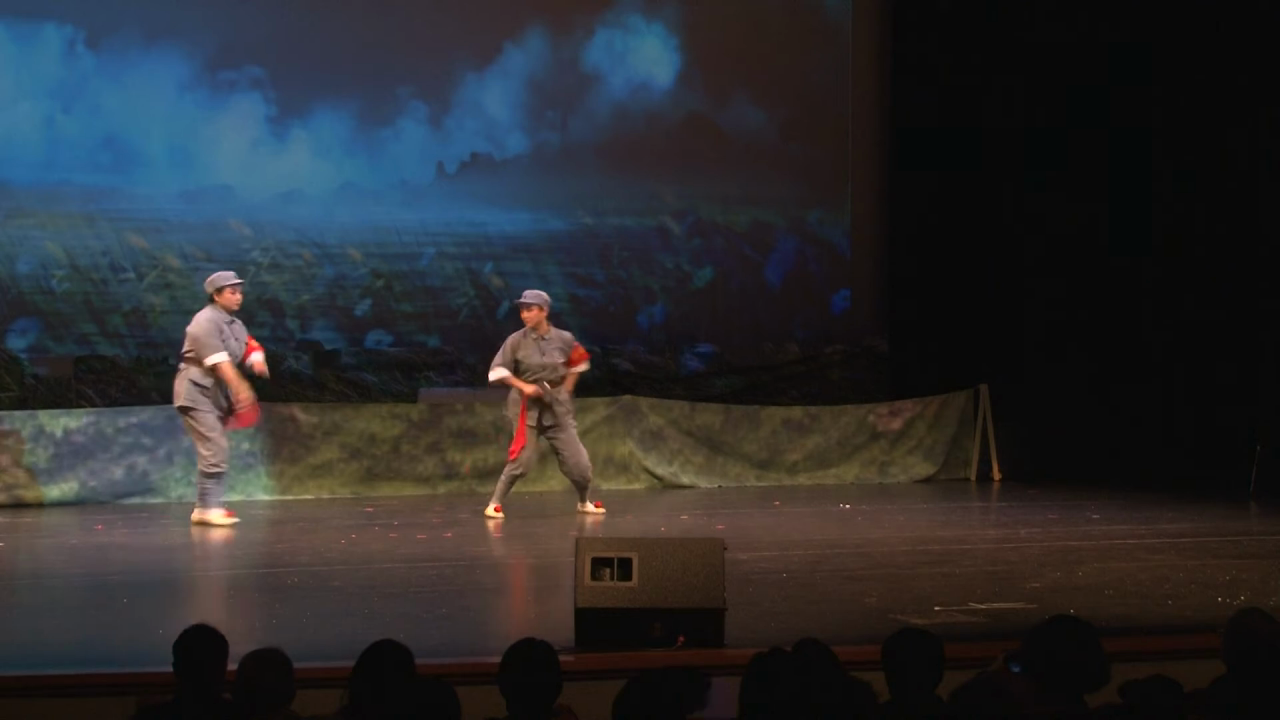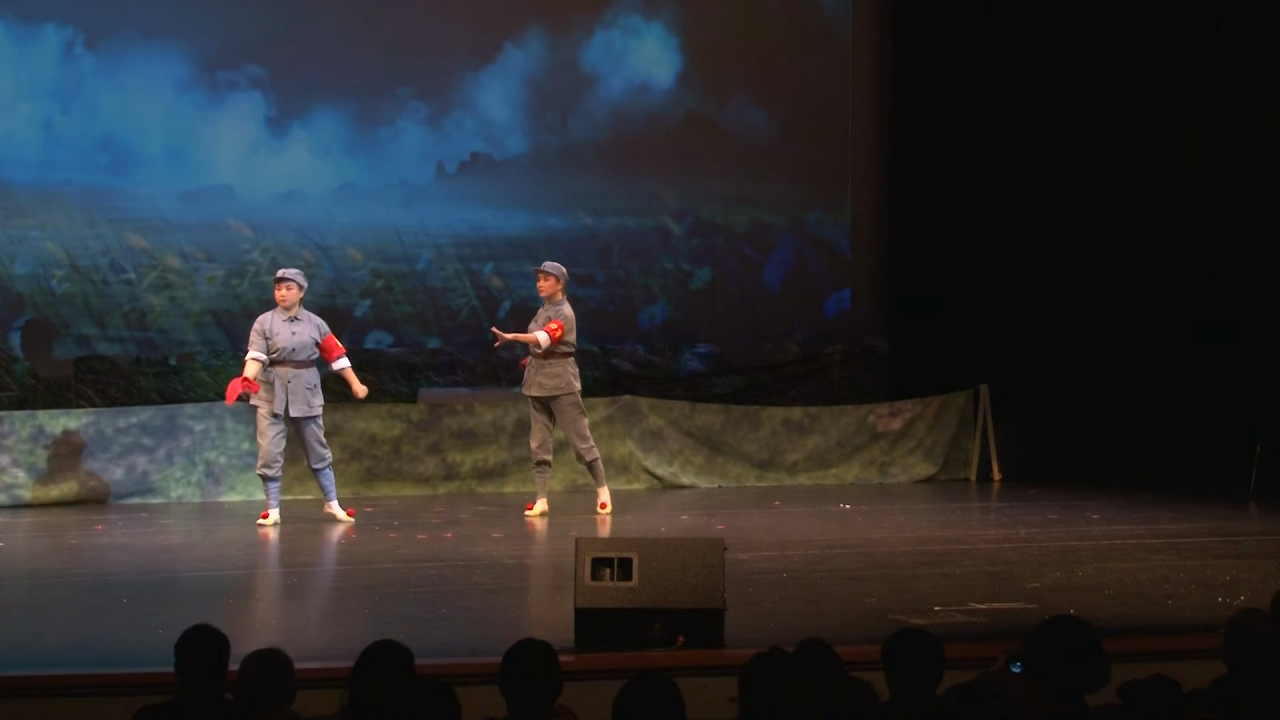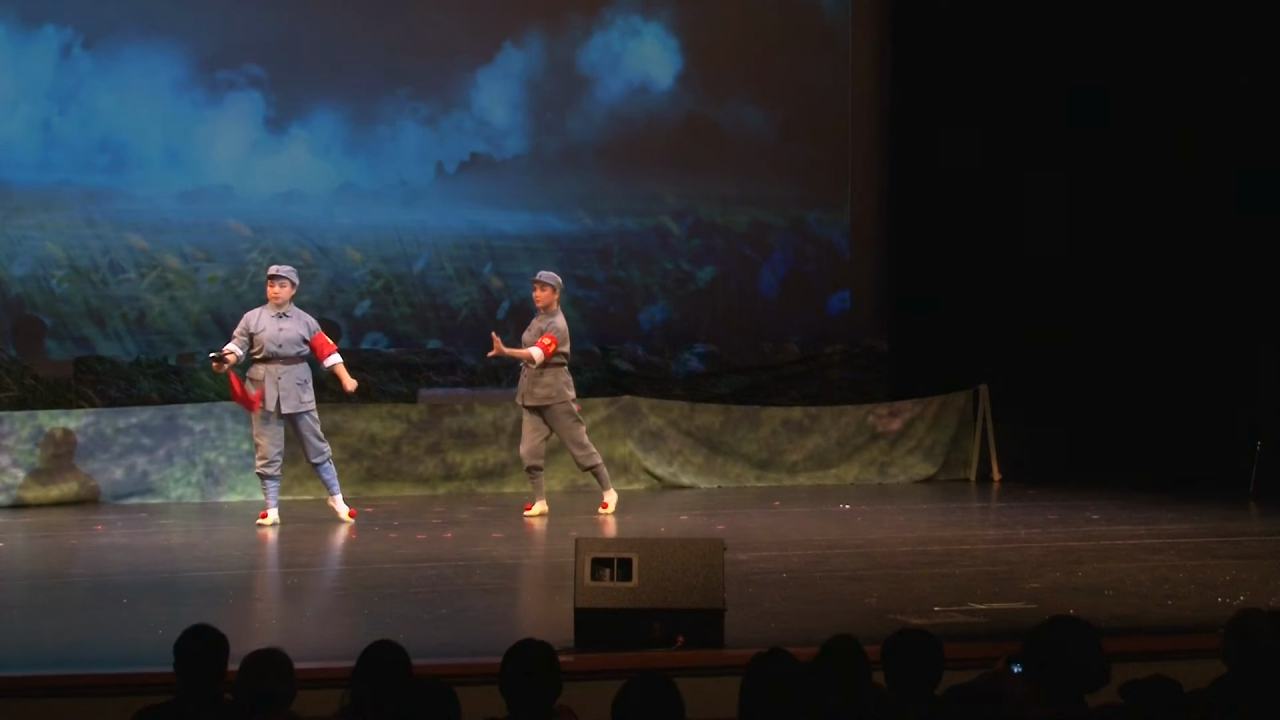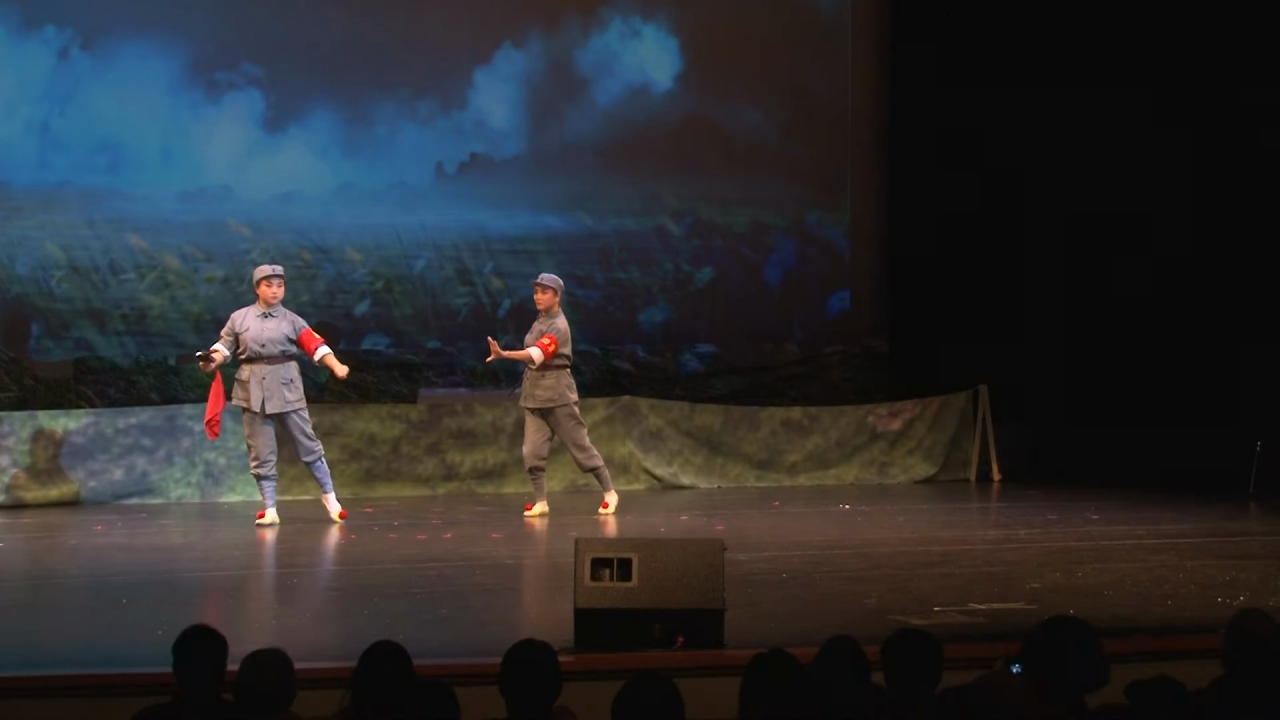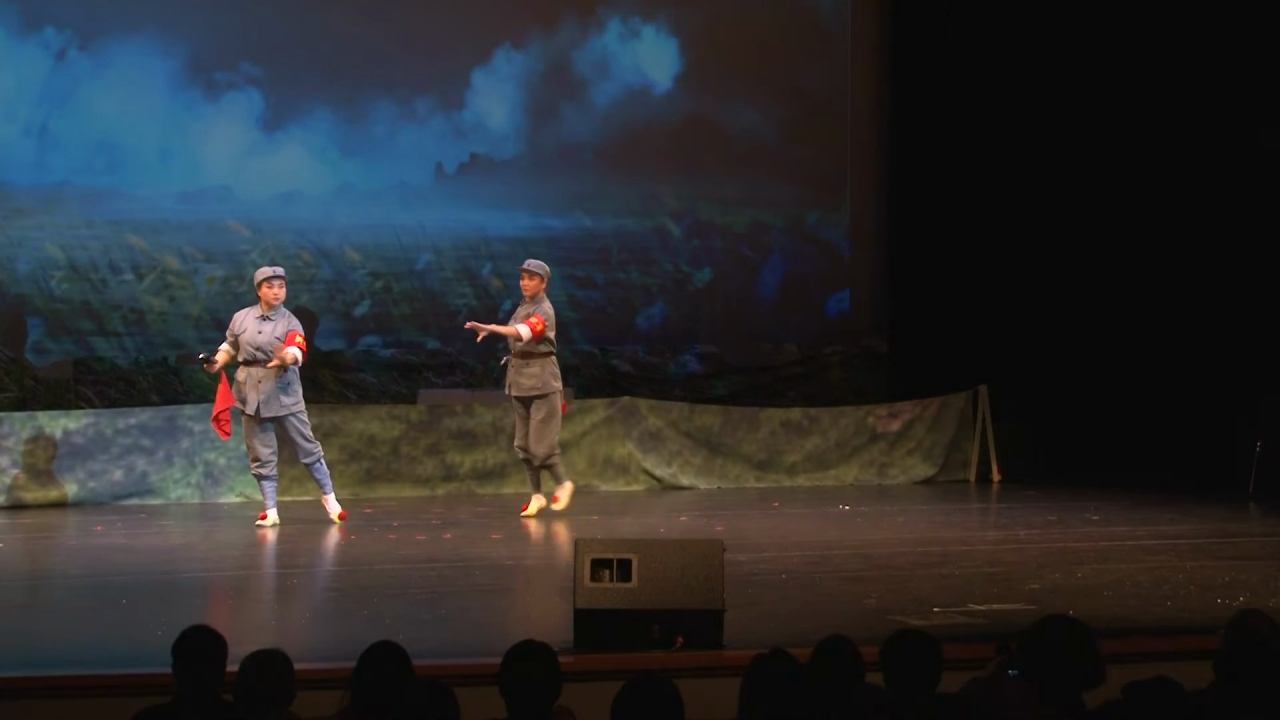
dt=0.7s
person 1, frame 1
left shoulder: (235, 325)
right shoulder: (206, 321)
left elbow: (253, 351)
right elbow: (217, 359)
left wrist: (259, 365)
right wrist: (241, 388)
left hip: (218, 393)
right hip: (197, 391)
left knee: (218, 453)
right knee: (214, 450)
left ankle: (203, 510)
right ankle: (211, 508)
person 1, frame 2
left shoulder: (315, 324)
right shoulder: (264, 322)
left elbow: (335, 355)
right elbow: (256, 357)
left wrist: (355, 383)
right wrist: (247, 378)
left hip: (306, 391)
right hip: (271, 392)
left knee: (317, 449)
right knee: (269, 451)
left ankle: (332, 504)
right ankle: (272, 509)
person 1, frame 3
left shoulder: (305, 321)
right shoulder: (252, 318)
left elbow: (326, 351)
right elbow: (237, 348)
left wrist: (345, 378)
right wrist: (224, 363)
left hip: (297, 387)
right hip: (264, 388)
left knee: (316, 444)
right knee: (268, 451)
left ankle: (336, 498)
right ankle: (271, 510)
person 1, frame 4
left shoulder: (291, 320)
right shoulder: (239, 318)
left elbow: (316, 345)
right elbow: (224, 347)
left wrist: (336, 366)
right wrist: (212, 362)
left hip: (286, 387)
right hip: (253, 389)
left knee: (307, 443)
right knee: (261, 452)
left ankle: (329, 496)
right ankle: (269, 509)
person 1, frame 5
left shoulder: (290, 322)
right shoulder: (241, 318)
left elbow: (296, 350)
right elbow: (229, 347)
left wrist: (285, 358)
right wrist: (216, 364)
left hip: (283, 389)
right hip: (251, 390)
left knee: (307, 445)
right knee: (261, 453)
left ankle: (329, 496)
right ankle: (270, 510)
person 2, frame 1
left shoulder: (564, 339)
right shoulder: (516, 340)
left elbow: (580, 362)
right elbow: (497, 371)
left wrist: (567, 389)
right wrist: (522, 386)
left hip: (558, 406)
right hip: (528, 407)
left knee: (578, 462)
right knee: (521, 460)
left ankle: (584, 502)
right ankle: (494, 503)
person 2, frame 2
left shoulder: (563, 313)
right shoulder: (543, 310)
left elbow: (545, 338)
left wrist: (512, 337)
right wrist: (531, 359)
left hip: (560, 379)
right hip: (538, 380)
left knee: (580, 437)
right knee: (540, 442)
left ankle: (602, 490)
right ankle: (541, 500)
person 2, frame 3
left shoulder: (556, 324)
right shoulder: (538, 319)
left elbow: (538, 353)
left wrist: (506, 352)
left hip: (554, 391)
right hip: (532, 391)
left knee: (579, 444)
right knee: (529, 451)
left ankle: (608, 492)
right ankle: (540, 501)
person 2, frame 4
left shoulder: (557, 326)
right shoulder: (541, 321)
left elbow: (537, 354)
left wrist: (504, 354)
left hip: (557, 392)
right hip: (535, 393)
left knee: (580, 446)
right knee: (532, 452)
left ankle: (609, 493)
right ankle: (540, 502)
person 2, frame 5
left shoulder: (543, 311)
right shoulder: (524, 305)
left elbow: (524, 331)
left wrist: (489, 328)
right wrist: (513, 356)
left hip: (541, 380)
right hip: (519, 379)
left knee: (542, 442)
right knee: (523, 442)
left ankle: (563, 485)
right ankle: (536, 496)
